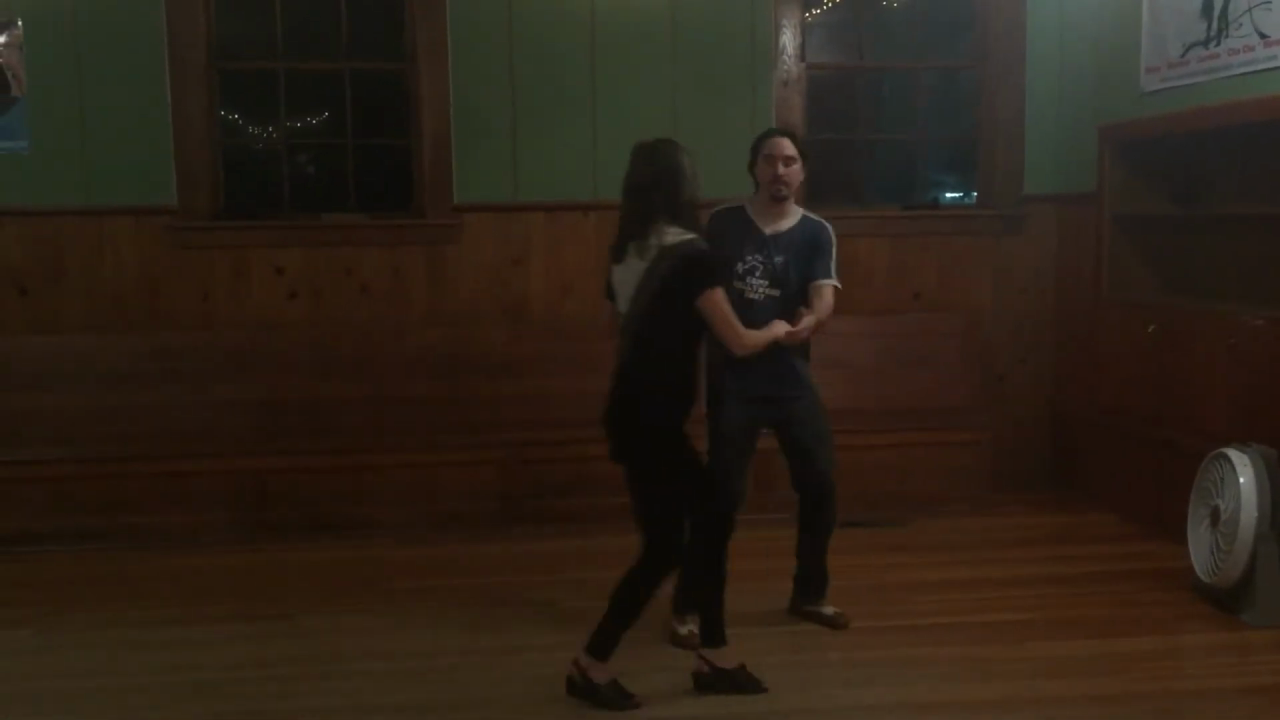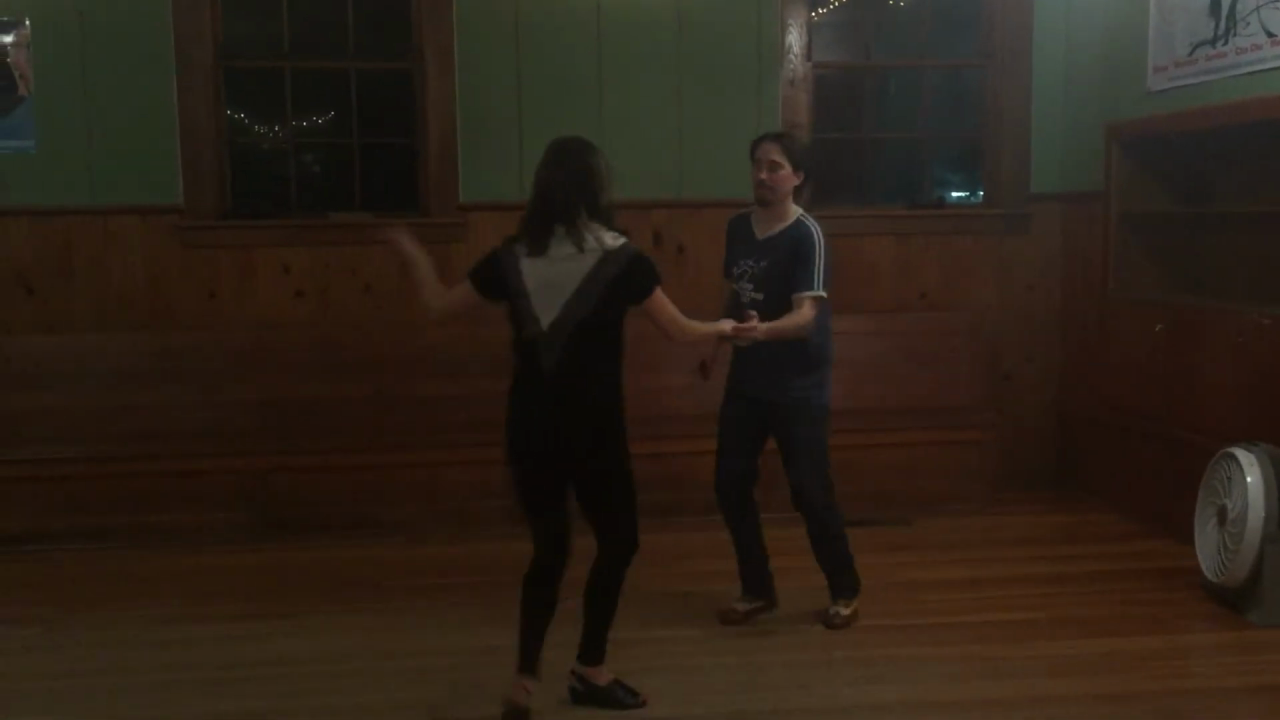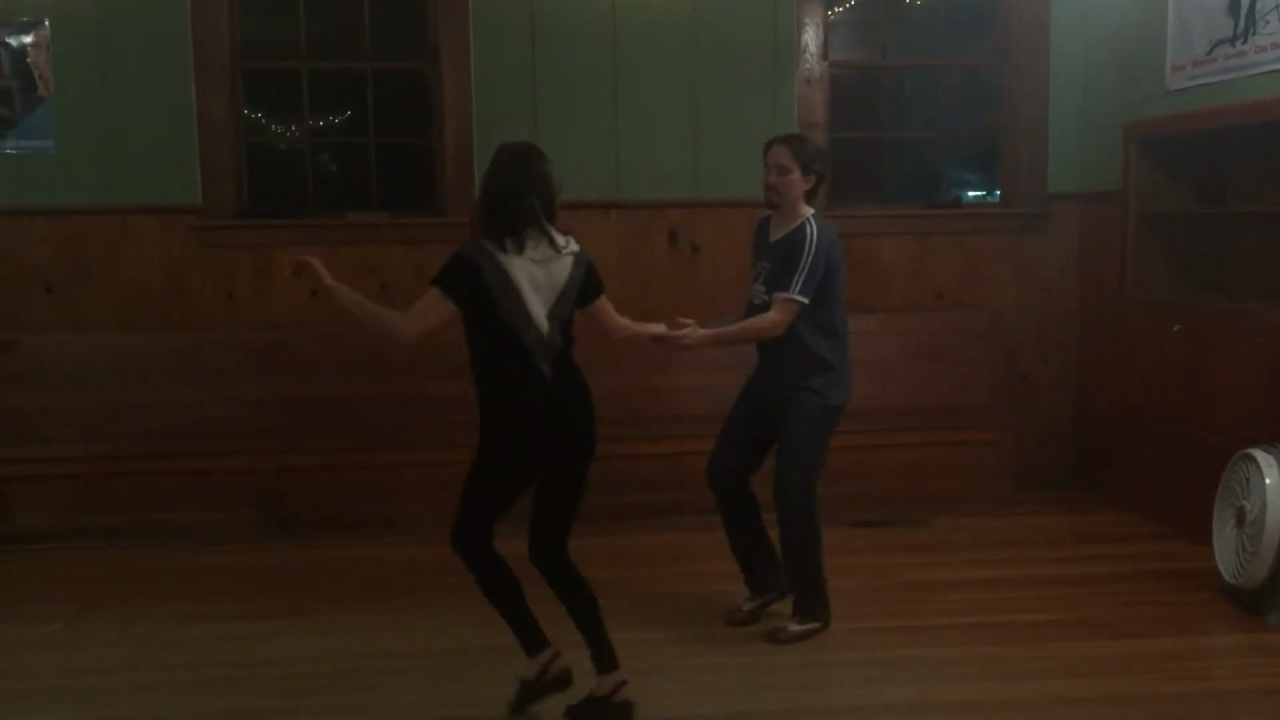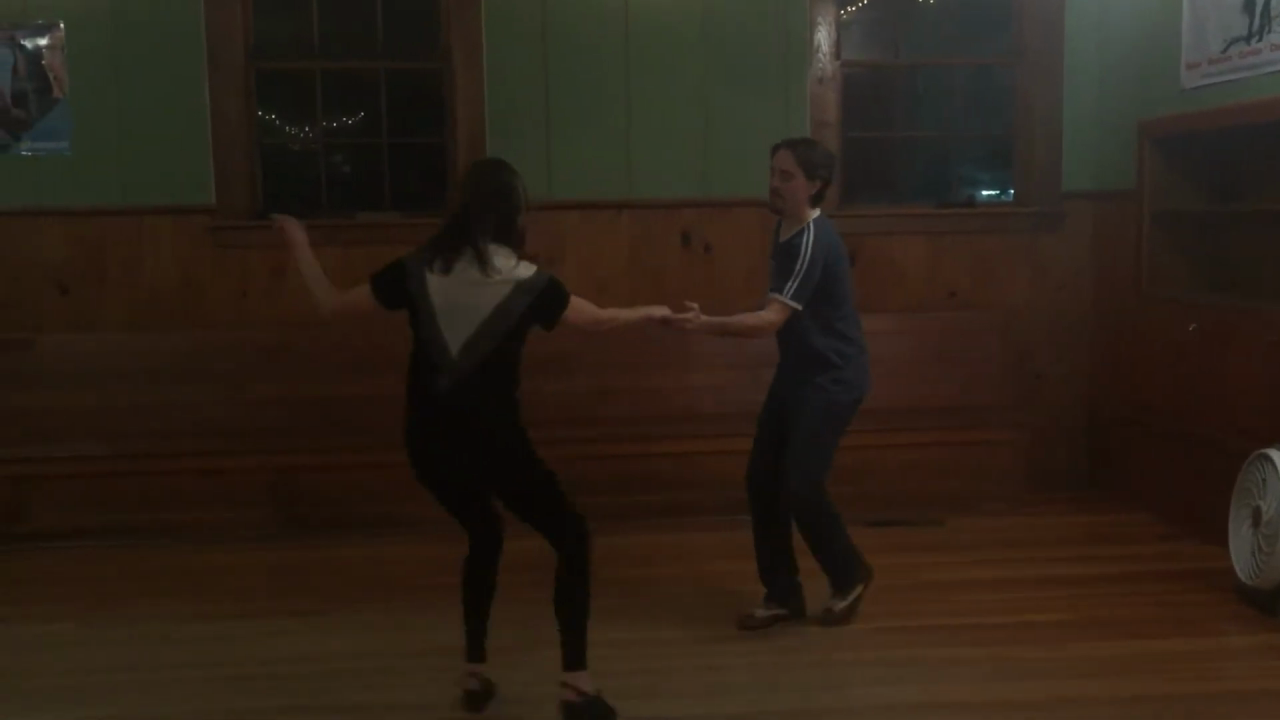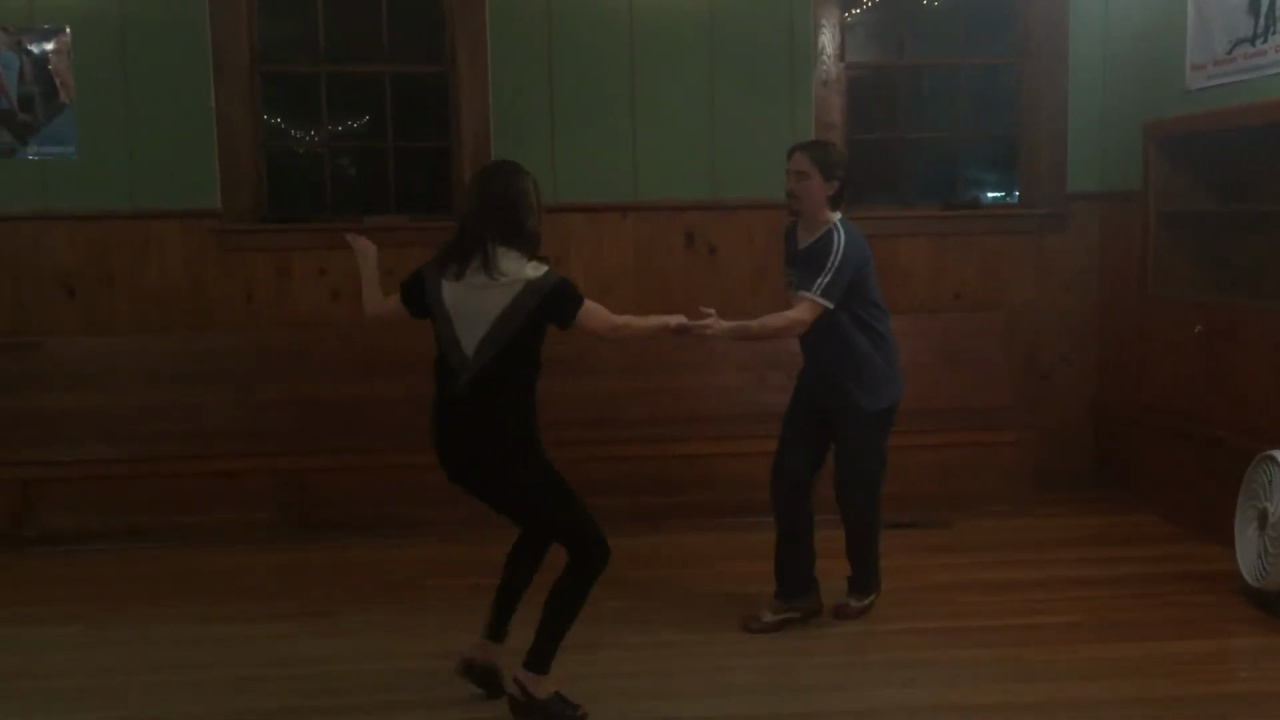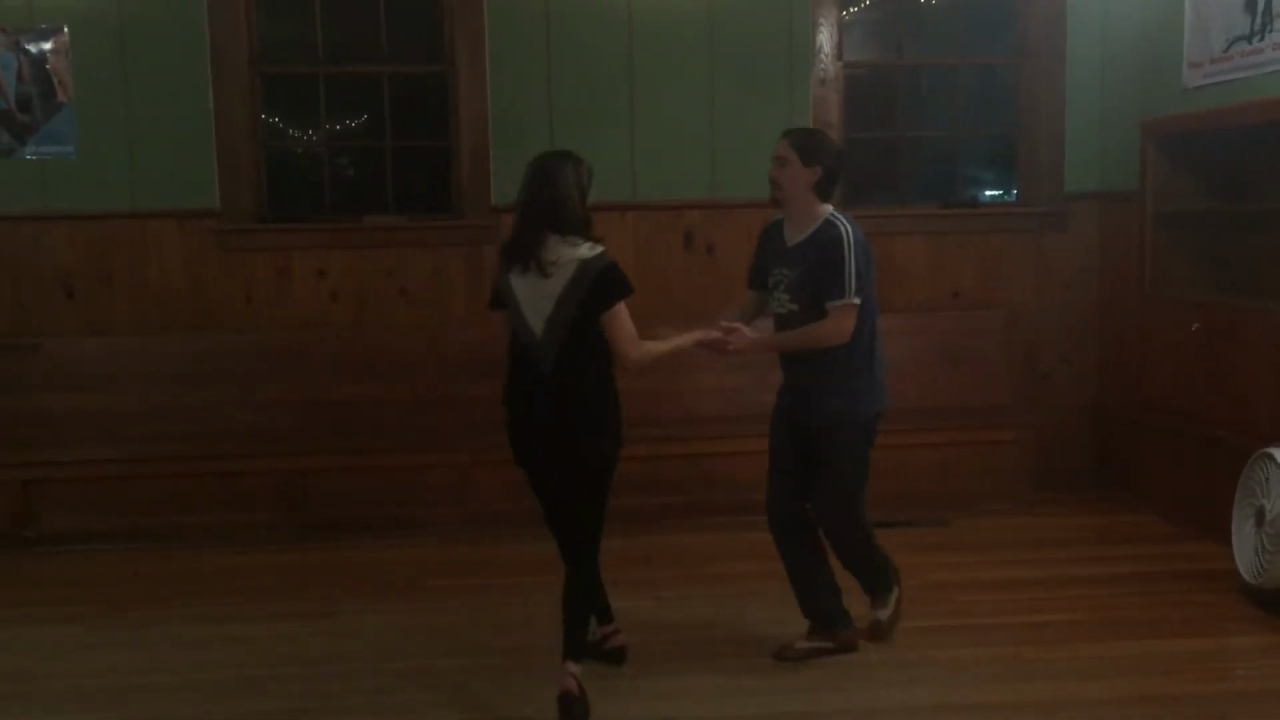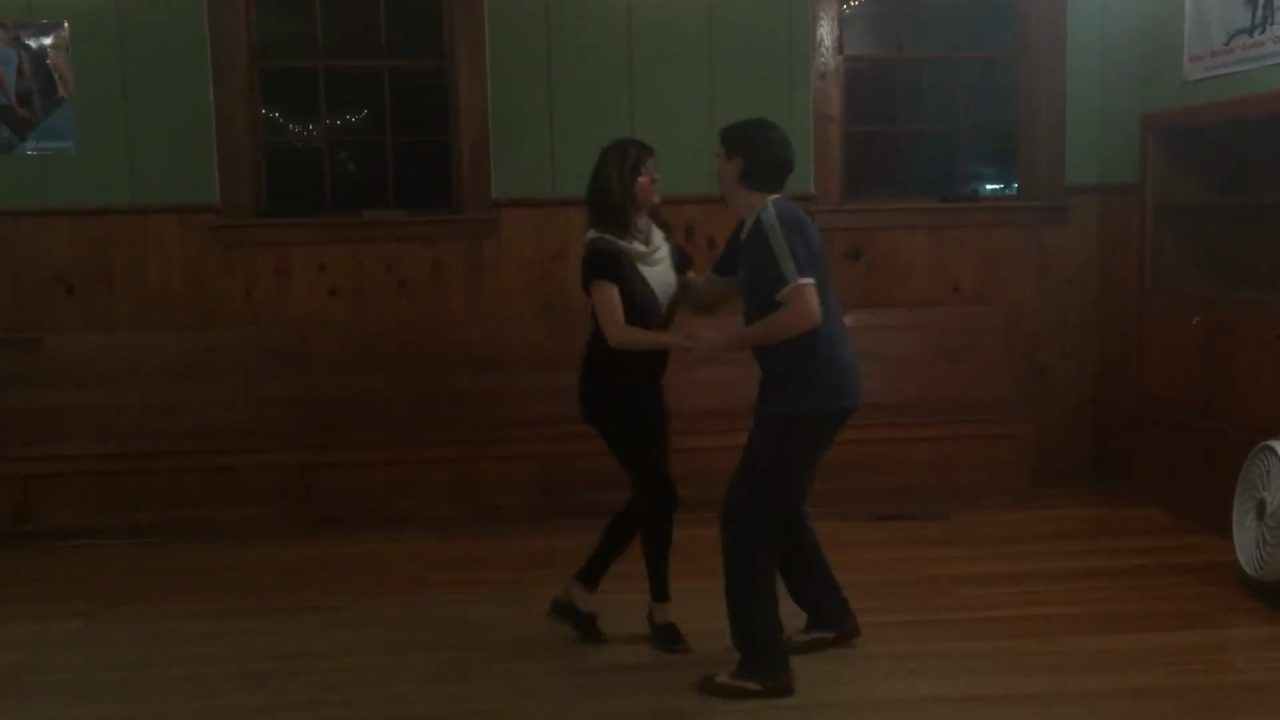
dt=0.4s
person 1, frame 1
left shoulder: (627, 254)
right shoulder: (689, 254)
right elbow: (739, 343)
right wrist: (778, 327)
left hip: (632, 410)
right hip: (651, 417)
right knee: (662, 545)
left ankle: (711, 658)
right ankle: (591, 665)
person 1, frame 2
left shoulder: (512, 256)
right shoulder: (619, 256)
left elbow: (439, 305)
right elbow: (681, 331)
left wrist: (414, 255)
right wrist: (722, 327)
left hip: (529, 422)
right hip: (591, 423)
left knee: (550, 547)
right knee: (619, 540)
right ankle: (591, 671)
person 1, frame 3
left shoulder: (476, 262)
right shoulder: (572, 258)
left elbow: (407, 329)
right elbow: (615, 326)
left wrist: (332, 284)
right wrist: (657, 330)
left hip: (514, 426)
right hip: (572, 420)
left knee: (469, 538)
right knee: (551, 550)
left ankle: (541, 657)
person 1, frame 4
left shoulder: (418, 270)
right shoulder: (528, 283)
left elbow: (333, 304)
right elbow: (599, 319)
left wrist: (300, 246)
right wrist: (652, 311)
left hip: (430, 441)
right hip: (494, 439)
left knee: (485, 539)
right knee: (573, 540)
left ankle: (476, 672)
person 1, frame 5
left shoulder: (439, 275)
right shoulder: (540, 285)
left elbow: (375, 310)
right elbow: (615, 326)
left wrist: (367, 260)
right wrist: (671, 322)
left hip: (455, 441)
right hip: (503, 445)
left knee: (542, 528)
right knee: (590, 549)
left ankle: (487, 649)
person 1, frame 6
left shoulder: (513, 267)
right shoulder: (595, 266)
right elbow: (631, 353)
right wrist: (696, 336)
left hip: (528, 422)
right hip: (585, 419)
left knee: (570, 532)
right knee: (582, 540)
left ankle: (601, 630)
right ankle: (571, 671)
person 1, frame 7
left shoulder: (657, 240)
right shoulder: (604, 251)
right elbow: (617, 333)
right wrist: (685, 340)
left hip: (644, 386)
right hip: (614, 390)
left knee: (650, 494)
right knee: (659, 493)
left ankle: (577, 593)
right ankle: (660, 610)
person 2, frame 1
left shoulder: (816, 232)
right shoulder: (722, 224)
left elbow: (823, 297)
left wrist: (809, 323)
left hip: (792, 380)
right hip: (733, 380)
left knee: (820, 485)
right knee: (723, 491)
left ankle: (809, 594)
right ankle: (686, 607)
person 2, frame 2
left shoulder: (807, 235)
right shoulder: (737, 228)
left elbow: (807, 314)
left wrist: (765, 331)
right wrist: (717, 343)
left hip: (799, 385)
right hip: (746, 382)
left knee: (809, 490)
right knee: (730, 485)
left ankle: (844, 589)
right ankle: (757, 589)
person 2, frame 3
left shoulder: (813, 238)
right shoulder: (763, 229)
left elbow: (778, 320)
left wrist: (706, 337)
left hip: (814, 386)
right hip: (769, 378)
left knee: (792, 492)
right knee: (723, 473)
left ankle: (811, 608)
right ankle: (766, 580)
person 2, frame 4
left shoulder: (814, 241)
right shoulder: (785, 229)
left elbow: (772, 319)
left wrist: (706, 324)
left hip: (831, 381)
right hip: (795, 376)
left knee: (799, 486)
right knee: (762, 481)
left ankle: (850, 575)
right ankle: (783, 595)
person 2, frame 5
left shoulder: (842, 244)
right shoulder: (795, 234)
left elbow: (799, 319)
left wrist: (728, 329)
left hip: (866, 385)
right hip: (819, 379)
left knee: (855, 491)
right knee: (788, 478)
left ankle: (863, 585)
right ankle: (797, 593)
person 2, frame 6
left shoulder: (842, 238)
right shoulder: (771, 236)
left elbow: (838, 330)
right elbow: (751, 307)
left wrist: (758, 343)
right wrist: (727, 332)
left hip: (847, 401)
right hip: (797, 396)
left knee: (835, 512)
right knee: (784, 510)
left ankle: (883, 584)
right ankle: (830, 625)
person 2, frame 7
left shoulder: (775, 222)
right shoulder: (752, 230)
left elbow: (806, 313)
right elbow: (708, 295)
left wrist: (732, 341)
left hip: (810, 393)
right hip: (798, 390)
left knee: (745, 514)
right knee: (776, 509)
left ankle: (763, 665)
right ankle: (832, 617)
